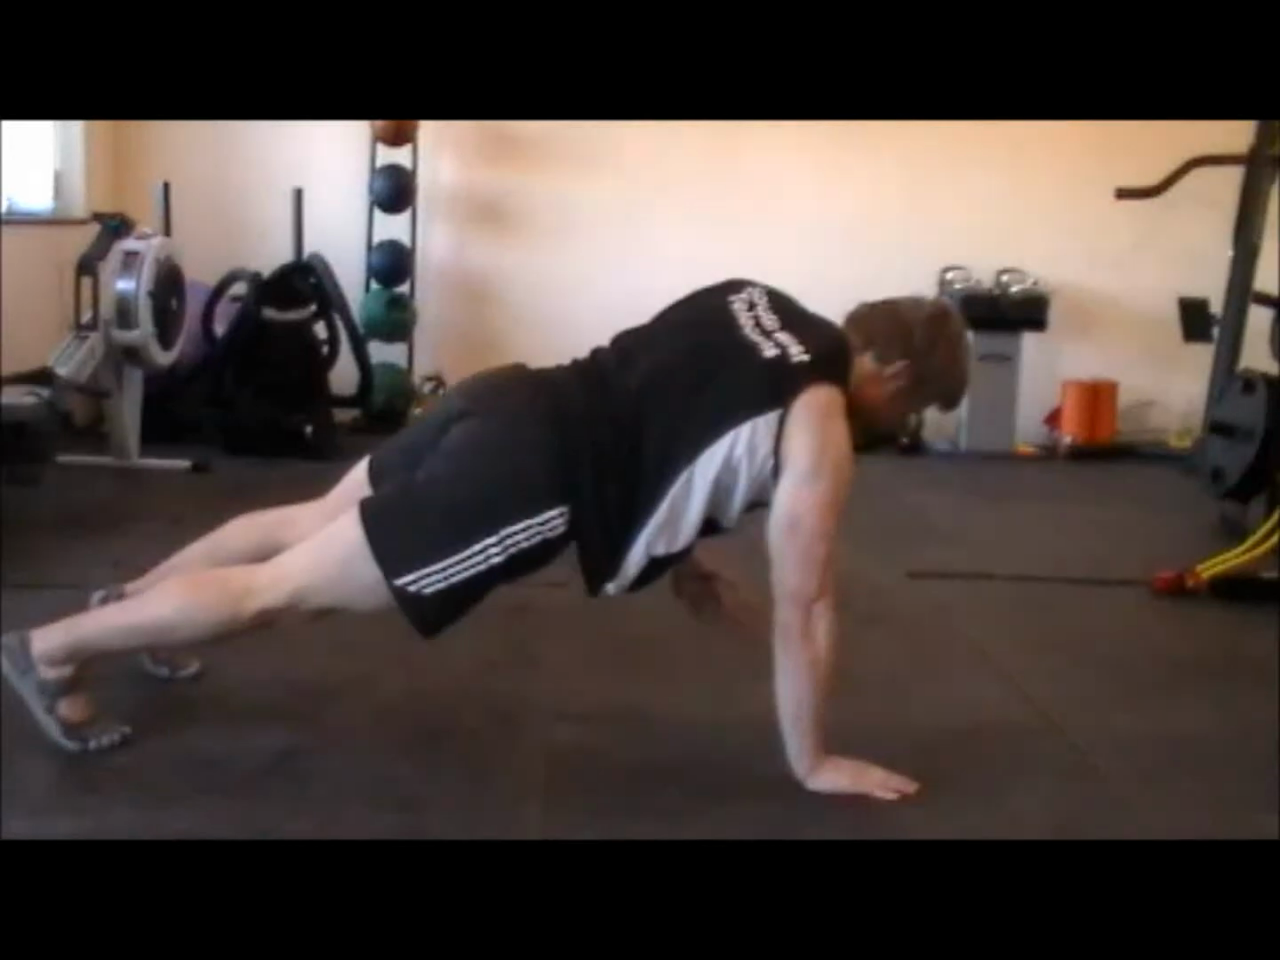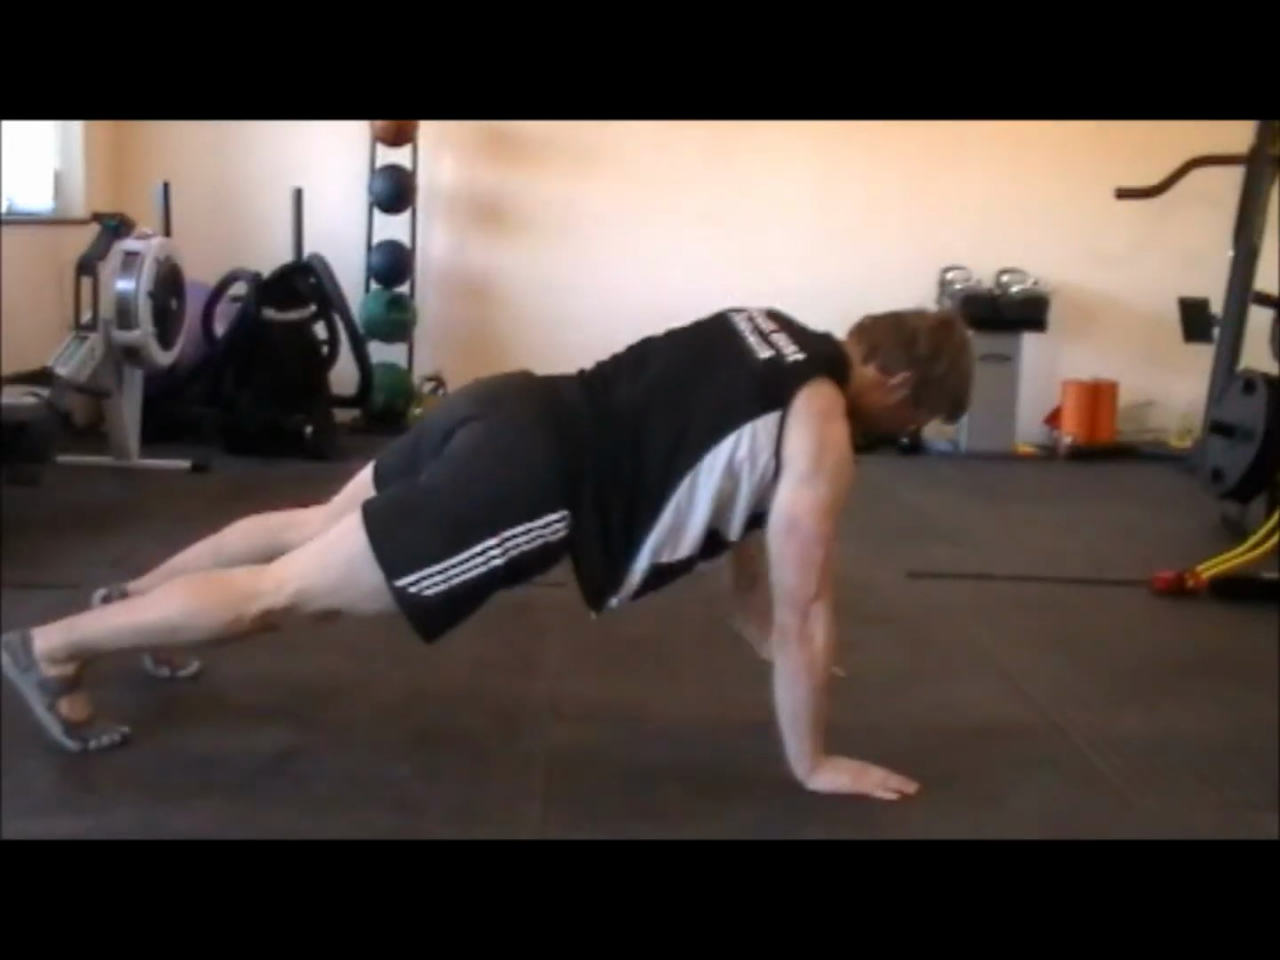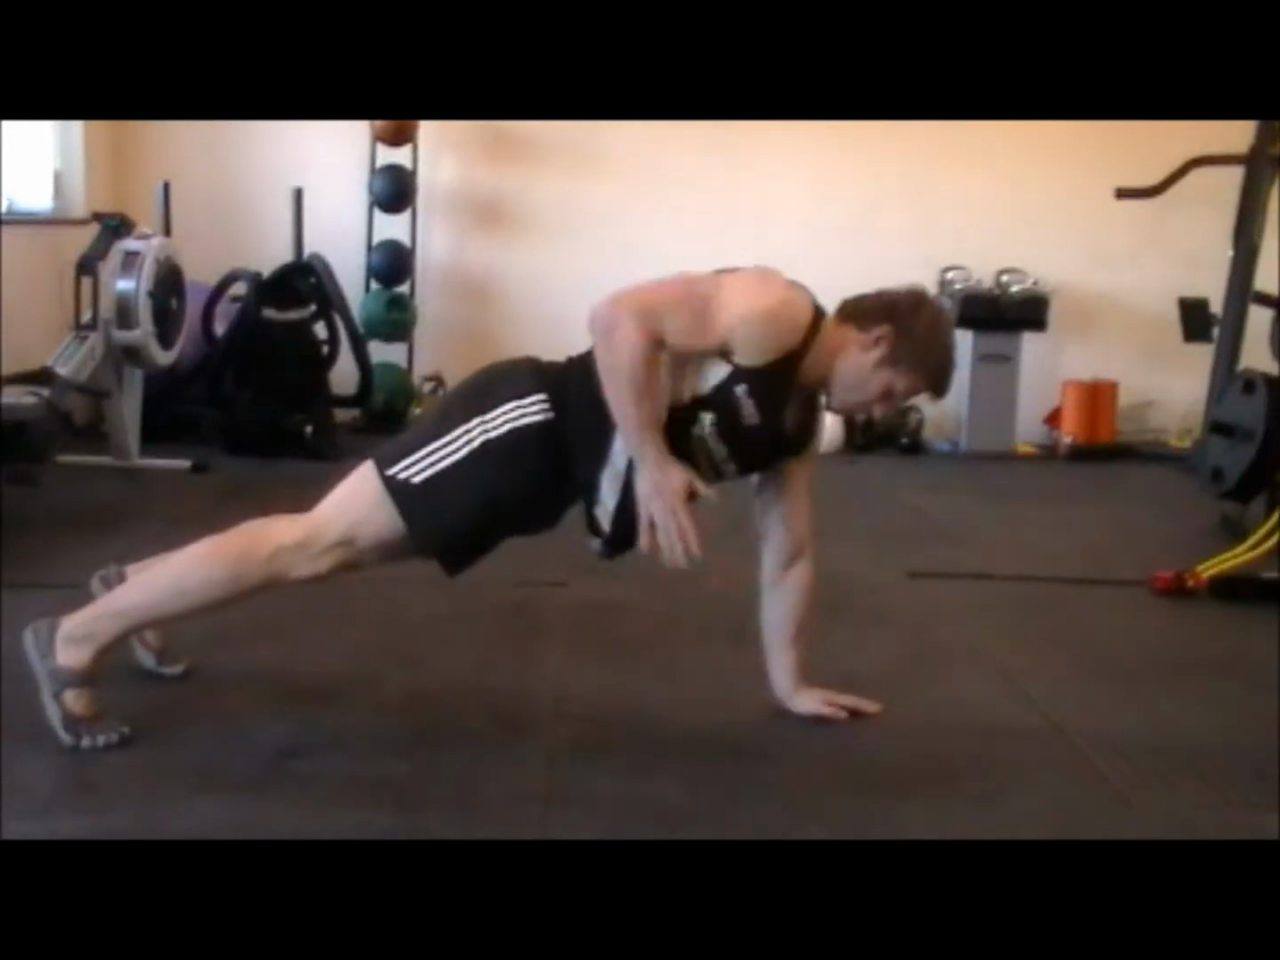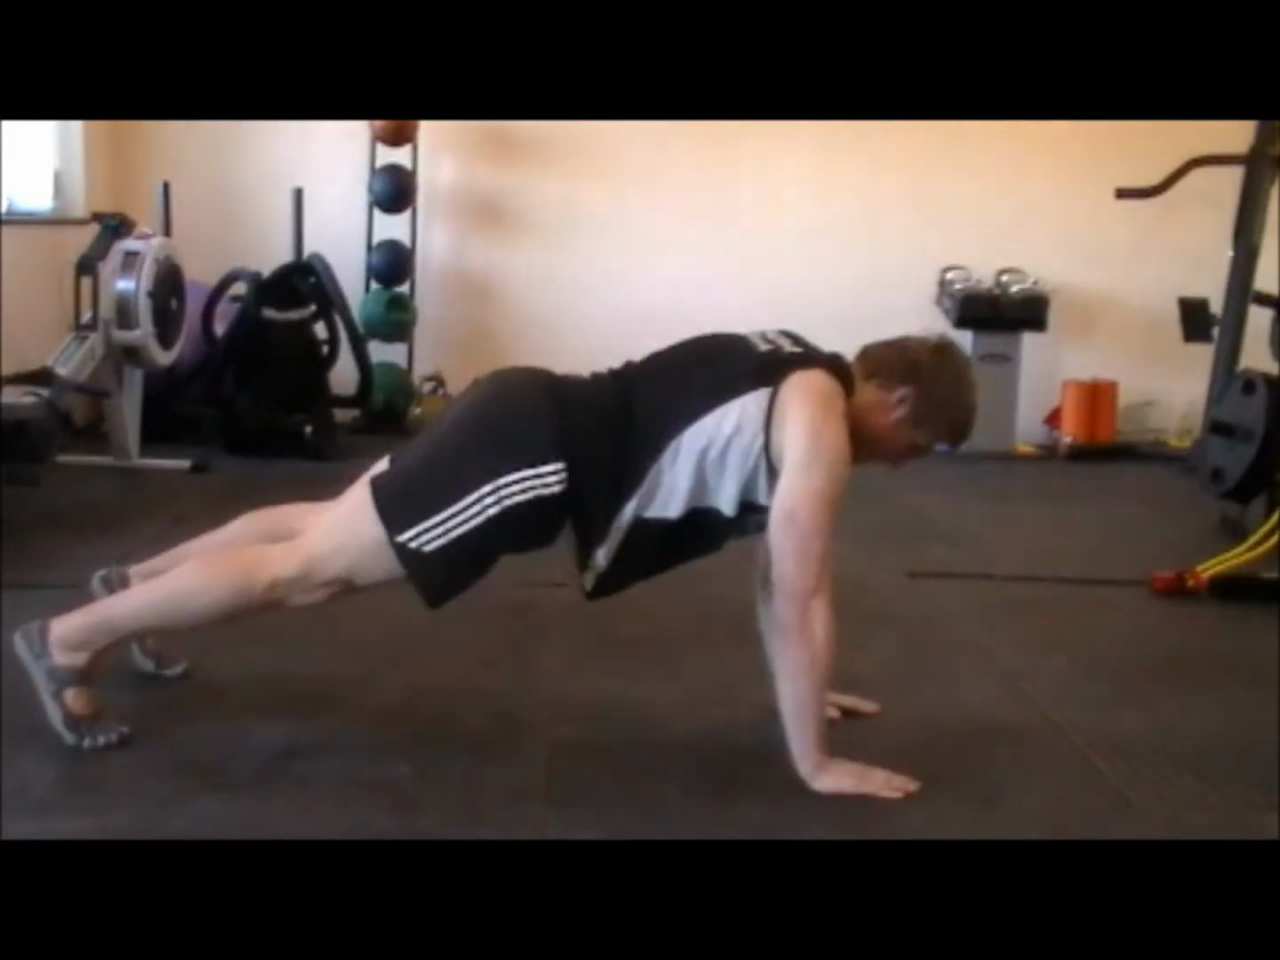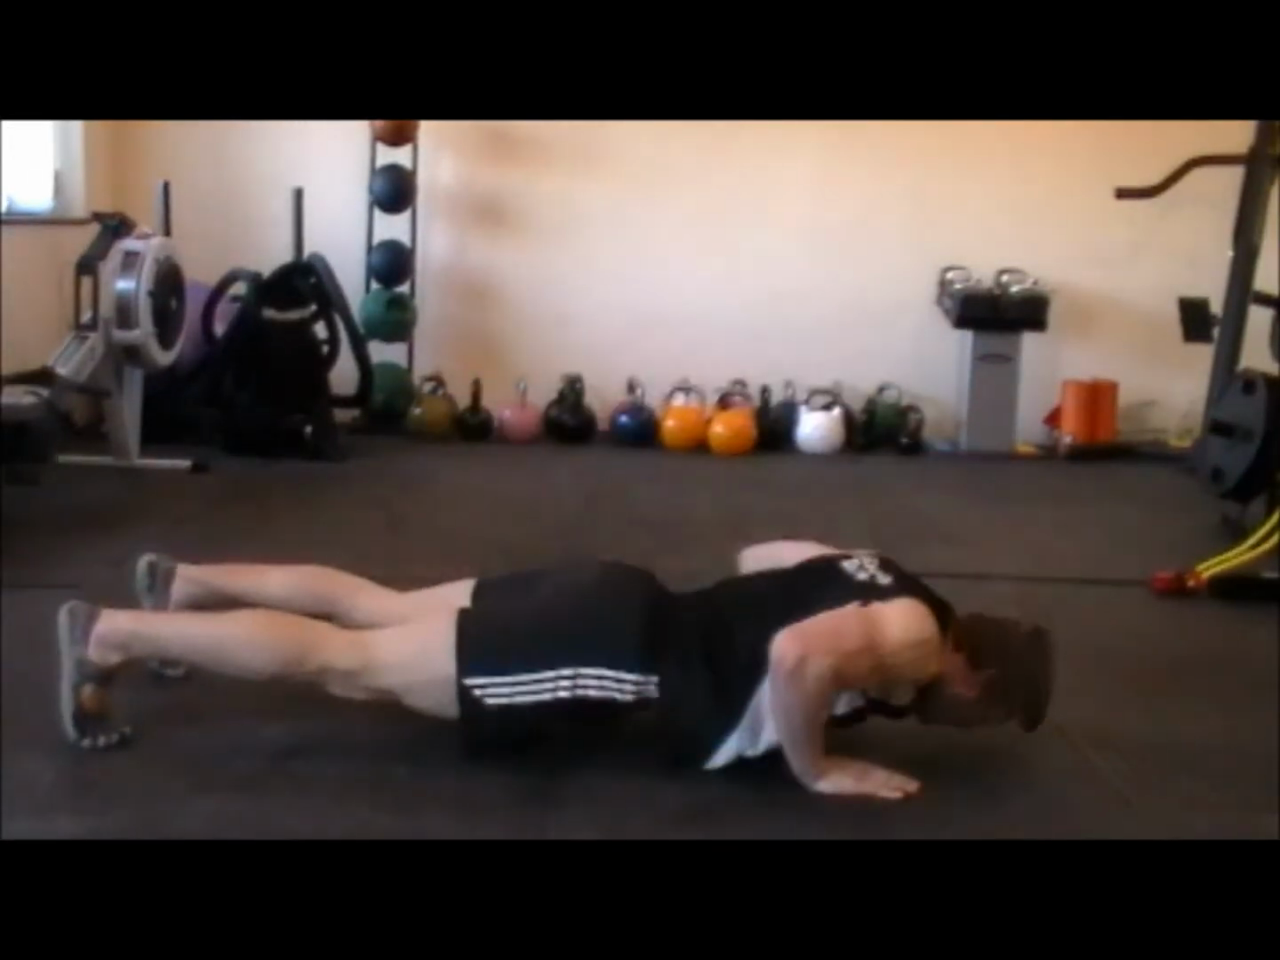
dt=1s
person 1, frame 1
left shoulder: (758, 299)
right shoulder: (821, 421)
right elbow: (802, 607)
left wrist: (676, 553)
right wrist: (814, 763)
left hip: (503, 404)
right hip: (522, 477)
left knee: (309, 523)
right knee: (285, 589)
left ankle: (126, 597)
person 1, frame 2
left shoulder: (776, 339)
right shoulder: (823, 429)
right elbow: (806, 606)
left wrist: (750, 618)
right wrist: (812, 761)
left hip: (508, 412)
right hip: (522, 482)
left knee: (315, 525)
right knee: (287, 592)
left ankle: (132, 592)
person 1, frame 3
left shoulder: (801, 417)
right shoulder: (774, 314)
left elbow: (787, 551)
right elbow: (619, 315)
left wrist: (788, 683)
right wrist: (656, 463)
left hip: (557, 475)
right hip: (525, 425)
left knee: (330, 543)
right knee: (314, 541)
left ankle: (129, 588)
right ankle: (71, 641)
person 1, frame 4
left shoulder: (802, 387)
right shoulder: (821, 421)
left elbow: (775, 556)
right elbow: (802, 598)
left wrist: (799, 690)
right wrist: (816, 762)
left hip: (535, 423)
right hip: (533, 454)
left knee: (325, 527)
right knee: (306, 568)
left ankle: (133, 580)
right ankle: (65, 642)
person 1, frame 5
left shoulder: (879, 585)
right shoulder: (913, 636)
left elbow: (754, 554)
right elbow: (796, 653)
right wrist: (817, 765)
left hip: (617, 607)
right hip: (616, 655)
left knee: (378, 608)
right knee: (353, 663)
left ankle: (182, 579)
right ankle: (106, 636)
